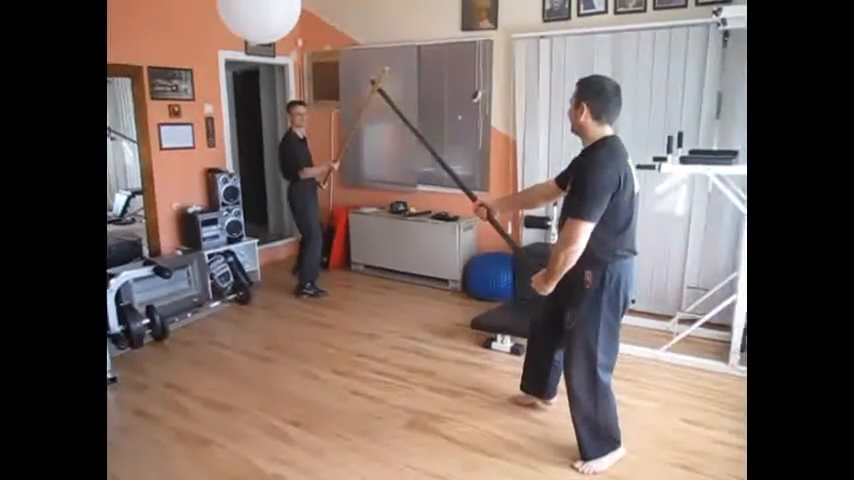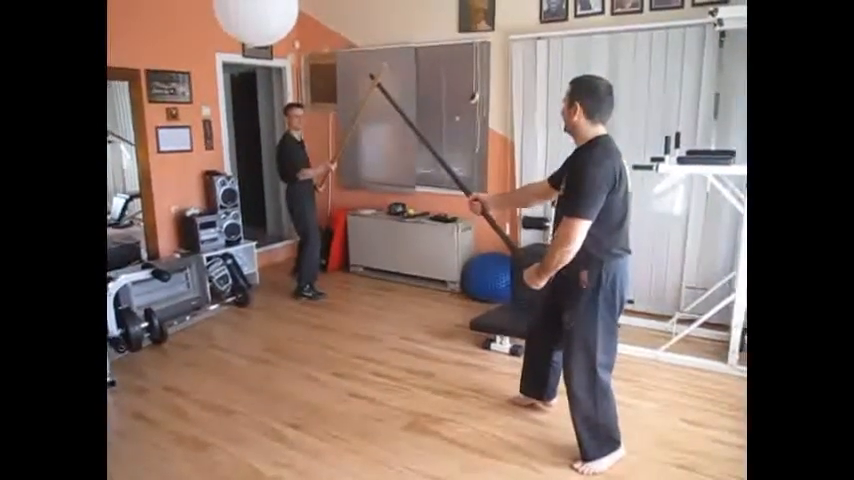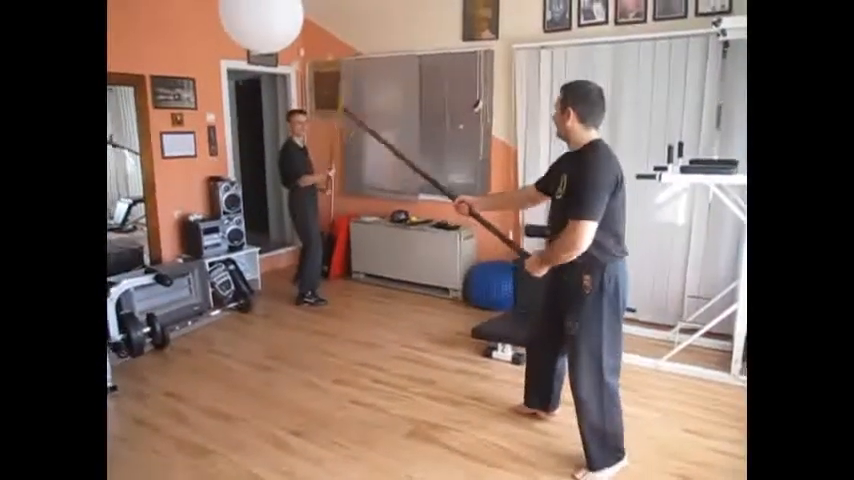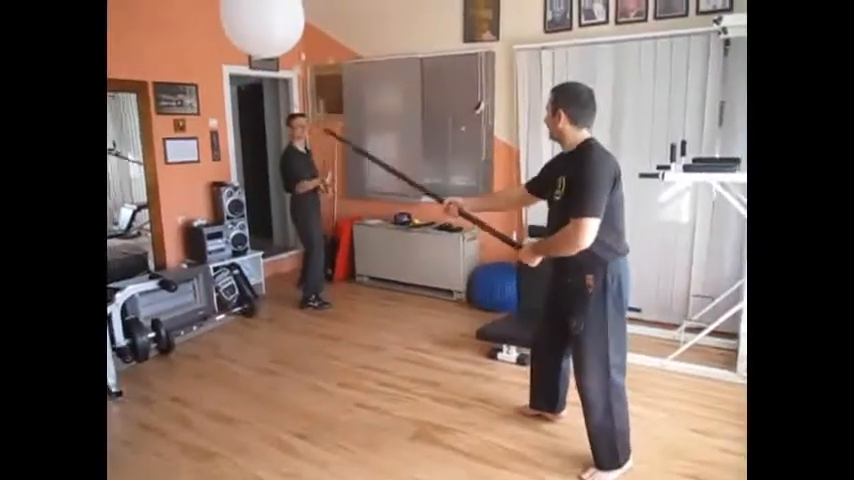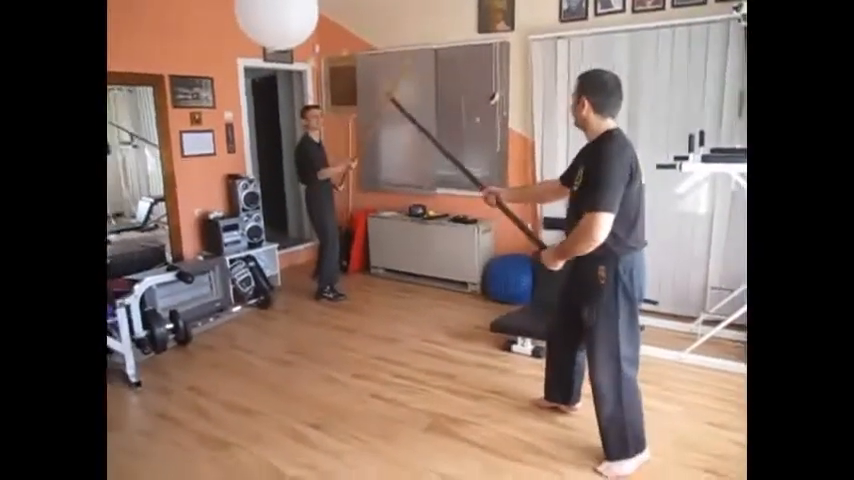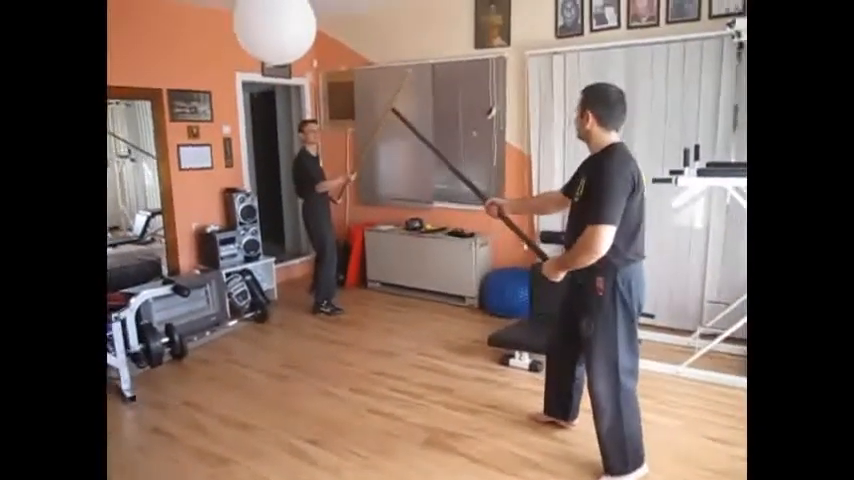
dt=0.5s
person 1, frame 1
left shoulder: (602, 164)
right shoulder: (597, 155)
left elbow: (573, 240)
right elbow: (549, 190)
left wrist: (549, 278)
right wrist: (498, 205)
left hip: (601, 276)
right hip: (586, 270)
left knee: (586, 363)
right knee: (545, 328)
left ankle: (603, 447)
right ankle: (539, 391)
person 1, frame 2
left shoulder: (596, 162)
right shoulder: (588, 154)
left elbow: (570, 237)
right elbow: (544, 190)
left wrist: (541, 272)
right wrist: (492, 201)
left hip: (597, 274)
right hip: (579, 269)
left knee: (585, 363)
right knee: (544, 331)
left ankle: (604, 447)
right ankle: (539, 392)
person 1, frame 3
left shoulder: (598, 164)
right shoulder: (570, 161)
left elbow: (578, 240)
right elbow: (530, 195)
left wrist: (541, 261)
right wrist: (478, 203)
left hip: (596, 279)
right hip: (569, 274)
left knee: (592, 368)
right knee: (544, 340)
right ankle: (541, 402)
person 1, frame 4
left shoulder: (596, 163)
right shoulder: (562, 163)
left elbow: (581, 236)
right elbow: (519, 195)
left wrist: (536, 250)
right wrist: (467, 203)
left hip: (599, 278)
right hip: (570, 274)
left knee: (597, 370)
right knee: (548, 341)
right ankle: (547, 404)
person 1, frame 5
left shoulder: (612, 153)
right shoulder: (593, 150)
left elbow: (595, 231)
right elbow: (559, 188)
left wrist: (556, 254)
right wrist: (507, 194)
left hip: (613, 269)
right hip: (590, 265)
left knee: (609, 359)
right knee: (563, 332)
right ankle: (562, 396)
person 1, frame 6
left shoulder: (615, 167)
right shoulder: (596, 163)
left elbow: (597, 243)
right elbow: (560, 199)
left wrist: (558, 266)
right wrist: (509, 205)
left hip: (612, 282)
right hip: (590, 278)
left knee: (609, 373)
right knee: (563, 345)
right ankle: (561, 410)
person 2, frame 1
left shoulder: (301, 138)
right shoulder: (289, 141)
right elbow: (301, 172)
left wrist: (316, 177)
right wrist: (325, 168)
left hip: (307, 191)
right hip: (300, 192)
left knee: (309, 235)
right knee: (314, 237)
left ankle: (301, 268)
right ankle: (305, 284)
person 2, frame 2
left shoulder: (298, 141)
right shoulder: (287, 144)
right elbow: (300, 174)
left wrist: (314, 180)
right wrist: (323, 168)
left hip: (305, 193)
right hip: (298, 194)
left knee: (307, 237)
right knee: (312, 239)
left ankle: (300, 271)
right ankle: (304, 286)
person 2, frame 3
left shoulder: (301, 147)
right shoulder: (289, 150)
right elbow: (301, 180)
left wrist: (319, 185)
right wrist: (323, 176)
left hip: (308, 199)
right hip: (300, 201)
left knee: (310, 243)
right knee: (314, 245)
left ankle: (302, 277)
right ankle: (306, 292)
person 2, frame 4
left shoulder: (306, 151)
right shoulder: (290, 156)
right elbow: (297, 187)
left wrist: (323, 185)
right wrist: (318, 181)
left hip: (311, 203)
right hip: (302, 206)
left knee: (313, 247)
right knee: (316, 249)
left ankle: (306, 282)
right ankle: (310, 296)
person 2, frame 5
left shoulder: (317, 143)
right shoulder: (305, 146)
right elbow: (319, 173)
left wrist: (332, 182)
right wrist: (344, 167)
left hip: (324, 194)
right hip: (317, 196)
left knee: (327, 239)
right knee: (331, 240)
left ankle: (321, 273)
right ankle: (326, 287)
person 2, frame 6
left shoulder: (313, 157)
right shoulder: (303, 160)
right elbow: (318, 186)
left wrist: (330, 195)
right wrist: (343, 180)
left hip: (320, 208)
right hip: (314, 210)
left knee: (324, 253)
right knee: (328, 254)
left ankle: (318, 288)
right ankle: (322, 301)
